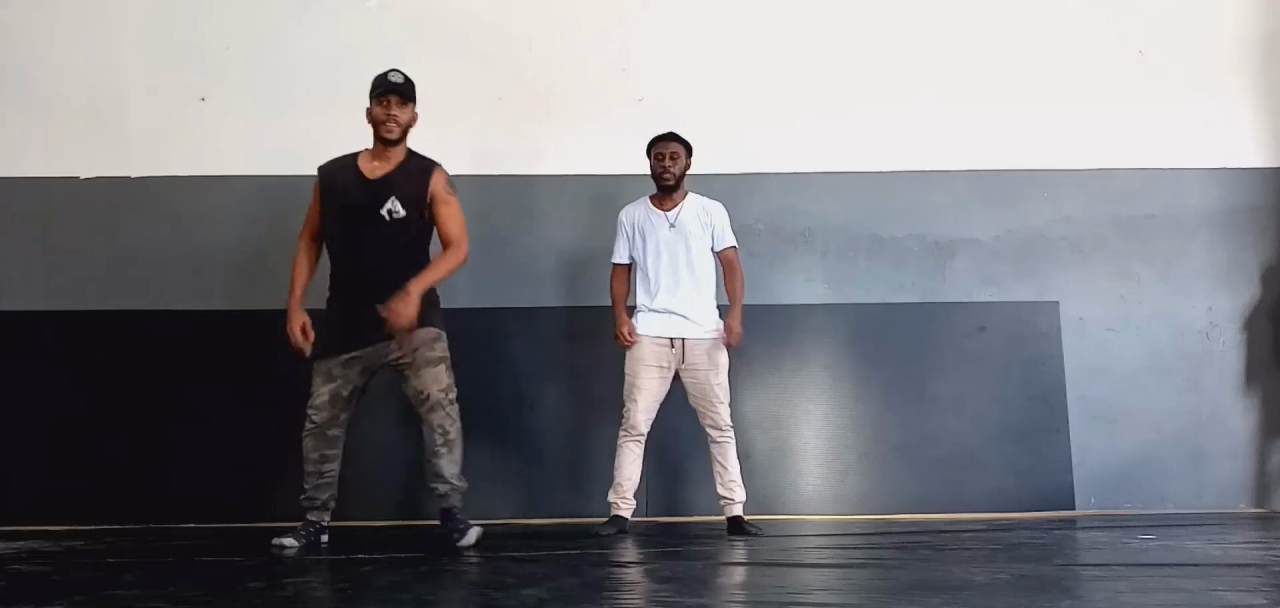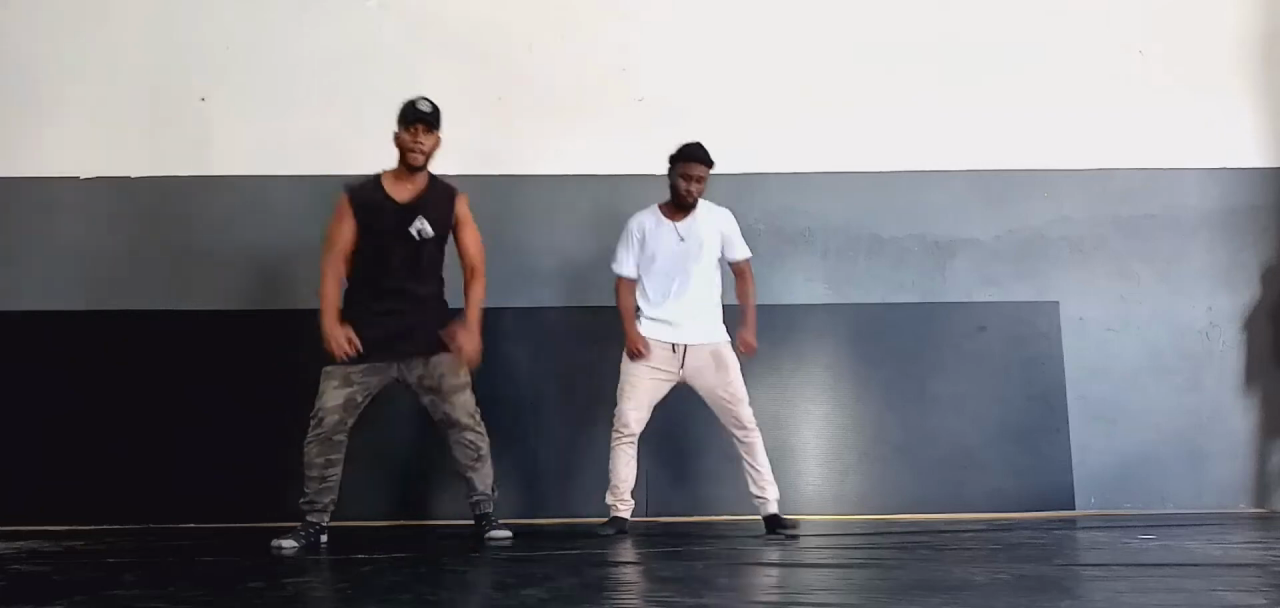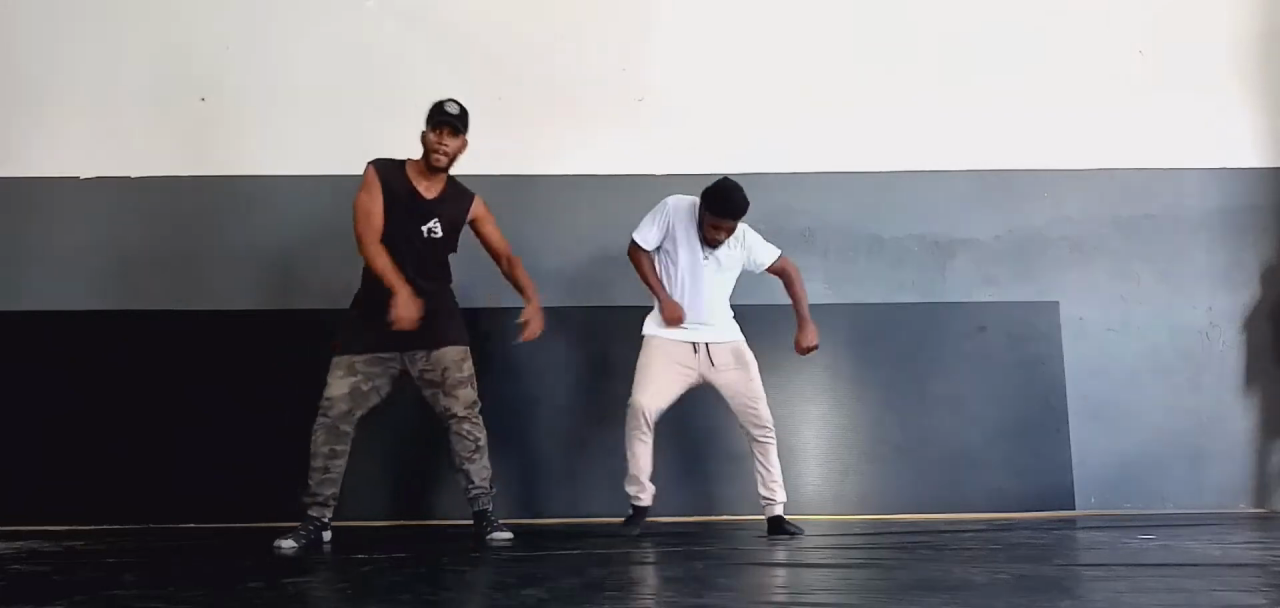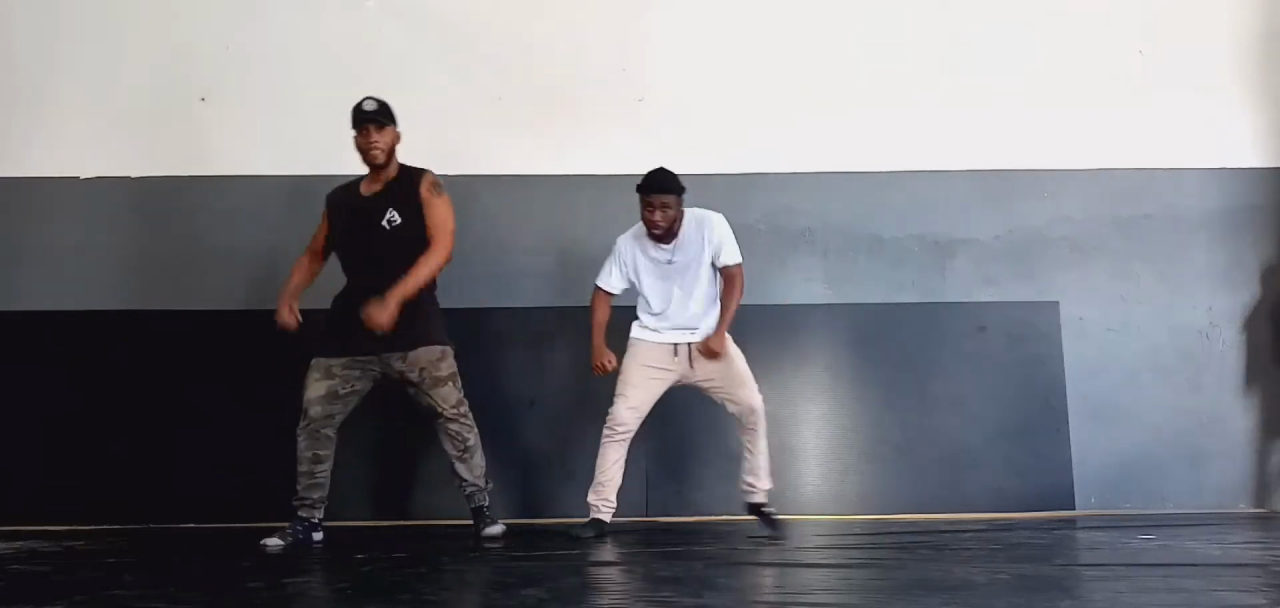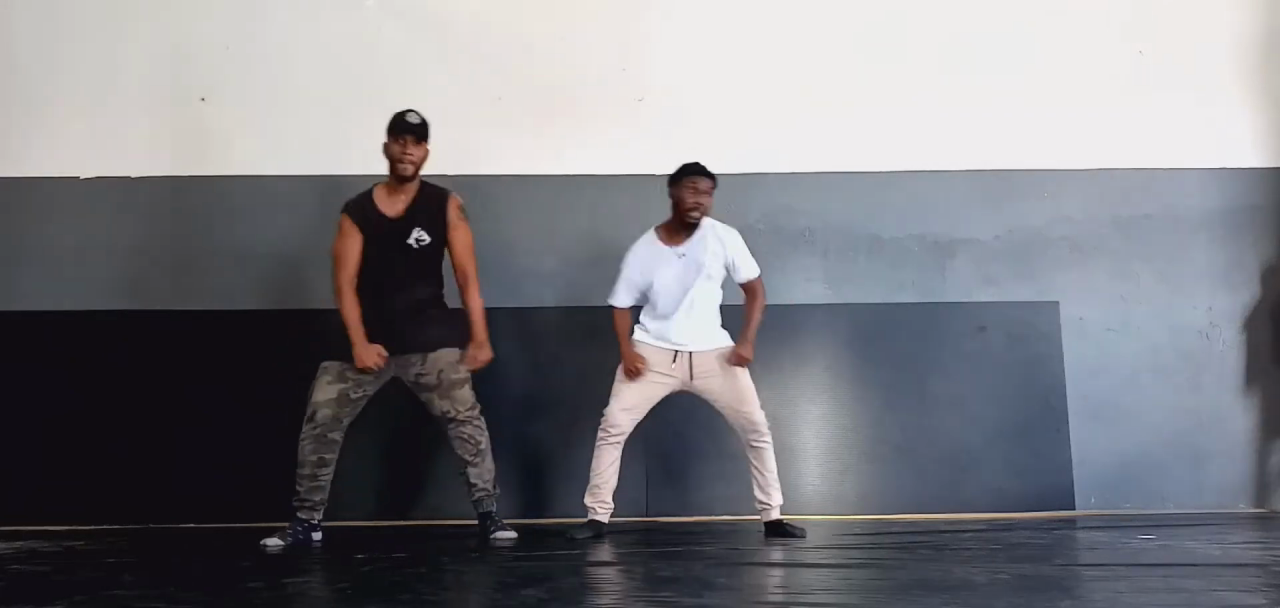
dt=0.4s
person 1, frame 1
left shoulder: (430, 177)
right shoulder: (332, 175)
left elbow: (458, 245)
right elbow: (309, 242)
left wrist: (415, 289)
right wrist: (295, 304)
left hip: (409, 315)
right hip: (345, 321)
left knee: (436, 398)
right knee: (322, 420)
left ankle: (451, 508)
right ankle: (315, 522)
person 1, frame 2
left shoulder: (452, 201)
right shoulder: (357, 197)
left elbow: (475, 268)
right elbow: (335, 260)
left wrist: (471, 326)
right wrist: (329, 321)
left hip: (431, 335)
right hip: (366, 331)
left knee: (465, 420)
right knee: (327, 424)
left ankle: (484, 512)
right ankle: (314, 523)
person 1, frame 3
left shoulder: (466, 202)
right shoulder: (379, 176)
left elbow: (504, 255)
right elbow: (369, 239)
left wrist: (531, 301)
right wrist: (400, 291)
left hip: (438, 326)
right hip: (376, 318)
left knee: (465, 415)
right knee: (334, 415)
left ankle: (484, 513)
right ankle: (316, 520)
person 1, frame 4
left shoulder: (423, 185)
right shoulder: (340, 198)
left elbow: (441, 248)
right elbow: (315, 254)
left wrist: (393, 298)
right wrist: (288, 296)
left hip: (413, 327)
right hip: (349, 329)
left knee: (453, 412)
right knee: (315, 418)
left ankle: (481, 508)
right ankle: (307, 520)
person 1, frame 5
left shoulder: (445, 204)
right shoulder: (355, 211)
left elbow: (467, 274)
right elbow: (345, 280)
left wrist: (480, 337)
right wrist: (357, 342)
left hip: (430, 334)
right hip: (373, 336)
left knee: (465, 417)
right knee: (320, 421)
left ankle: (487, 513)
right ankle: (307, 521)
person 2, frame 1
left shoulder: (711, 211)
right shoulder: (631, 215)
left elbow: (732, 265)
right elbow: (621, 270)
left wrist: (735, 312)
right wrist: (620, 315)
left hip: (703, 335)
right hip: (650, 335)
left knee: (719, 424)
right knee: (634, 423)
left ankle: (734, 513)
right ankle: (620, 511)
person 2, frame 2
left shoulder: (720, 219)
right shoulder: (641, 224)
left elbow: (743, 271)
right elbow: (624, 281)
left wrist: (748, 326)
right wrist: (630, 331)
left hip: (707, 343)
right hip: (652, 340)
left knee: (743, 422)
right knee: (625, 423)
left ankle: (770, 510)
right ankle: (619, 513)
person 2, frame 3
left shoulder: (745, 240)
right shoulder: (673, 210)
left elbow: (786, 269)
right elbow: (637, 250)
left wrist: (806, 324)
right wrist: (664, 299)
left hip: (725, 341)
right hip: (671, 337)
left knee: (760, 423)
right knee: (642, 408)
left ankle: (775, 513)
right ankle: (640, 502)
person 2, frame 4
left shoulder: (709, 224)
right shoulder: (628, 244)
left elbow: (735, 279)
right elbow: (603, 293)
left wrist: (719, 331)
right wrist: (598, 346)
left hip: (708, 342)
right hip: (653, 344)
left knee: (752, 407)
right knee: (620, 421)
left ankle: (757, 499)
right ankle: (600, 514)
person 2, frame 5
left shoulder: (724, 237)
right shoulder: (643, 249)
left elbow: (755, 290)
right elbow: (621, 305)
left wrist: (746, 342)
right wrist: (627, 352)
left hip: (712, 351)
right hip: (655, 352)
left knee: (755, 426)
right knee: (613, 424)
left ankle: (772, 516)
right ankle: (597, 515)
